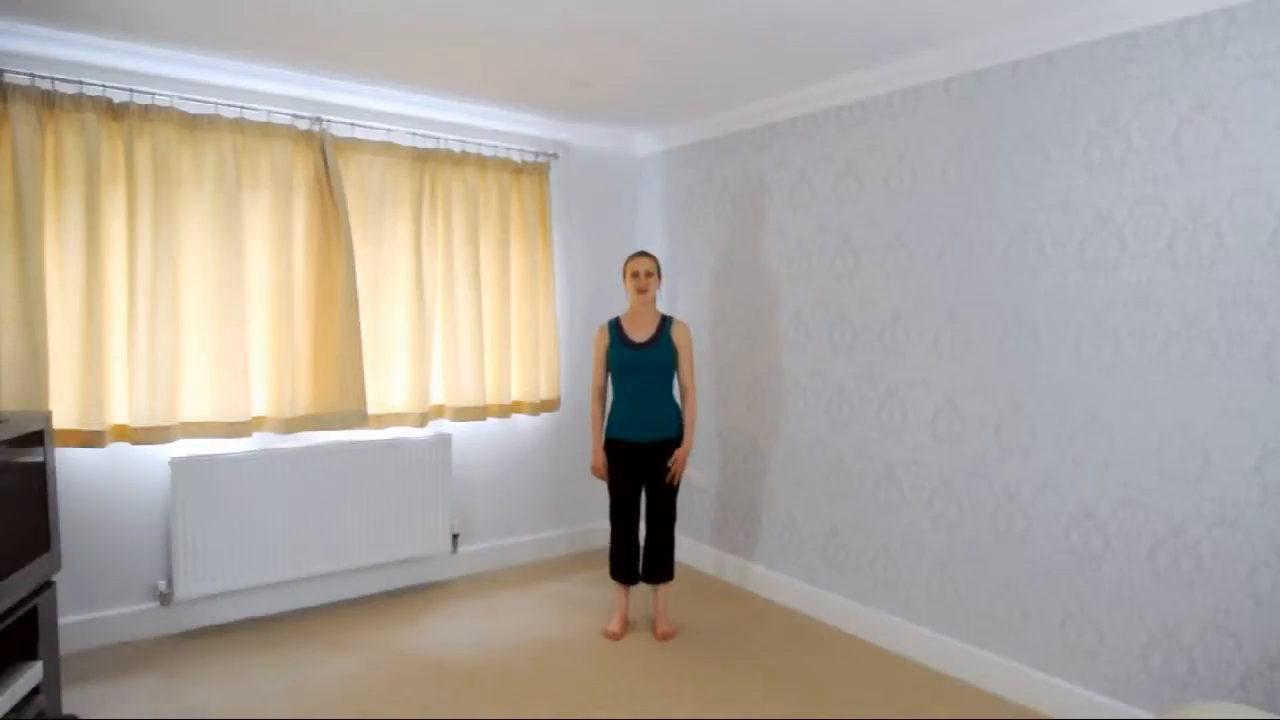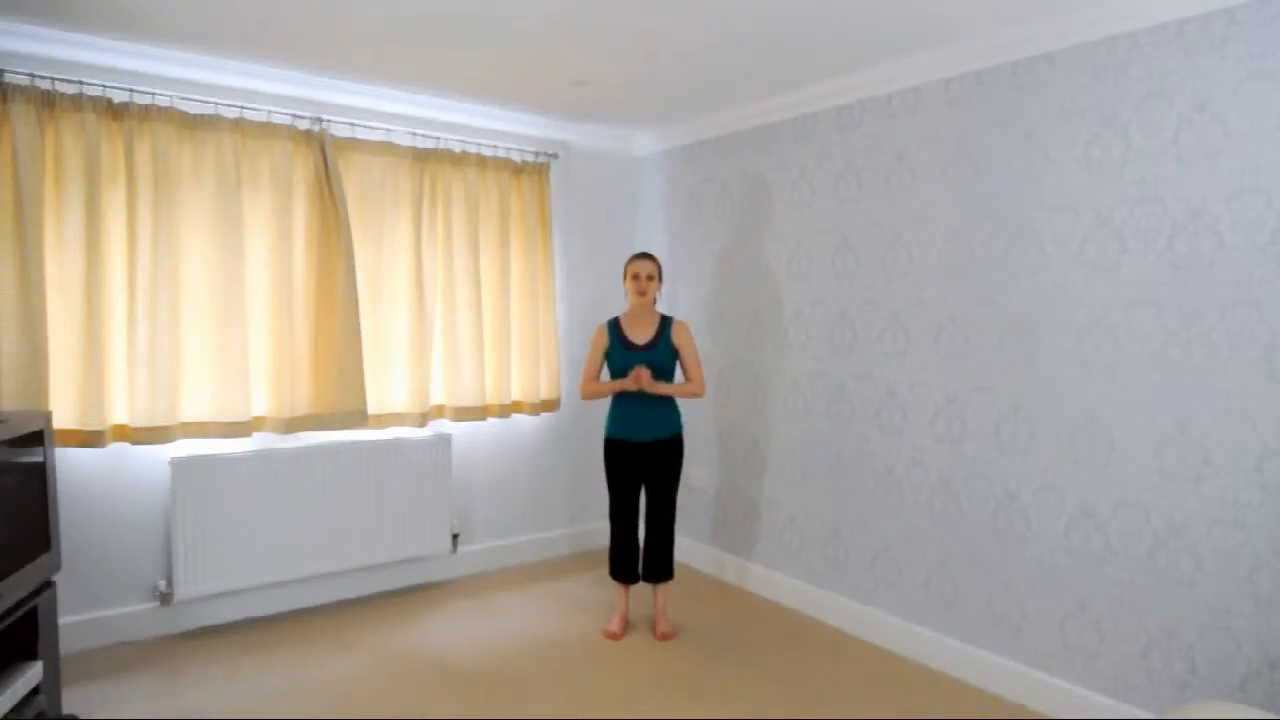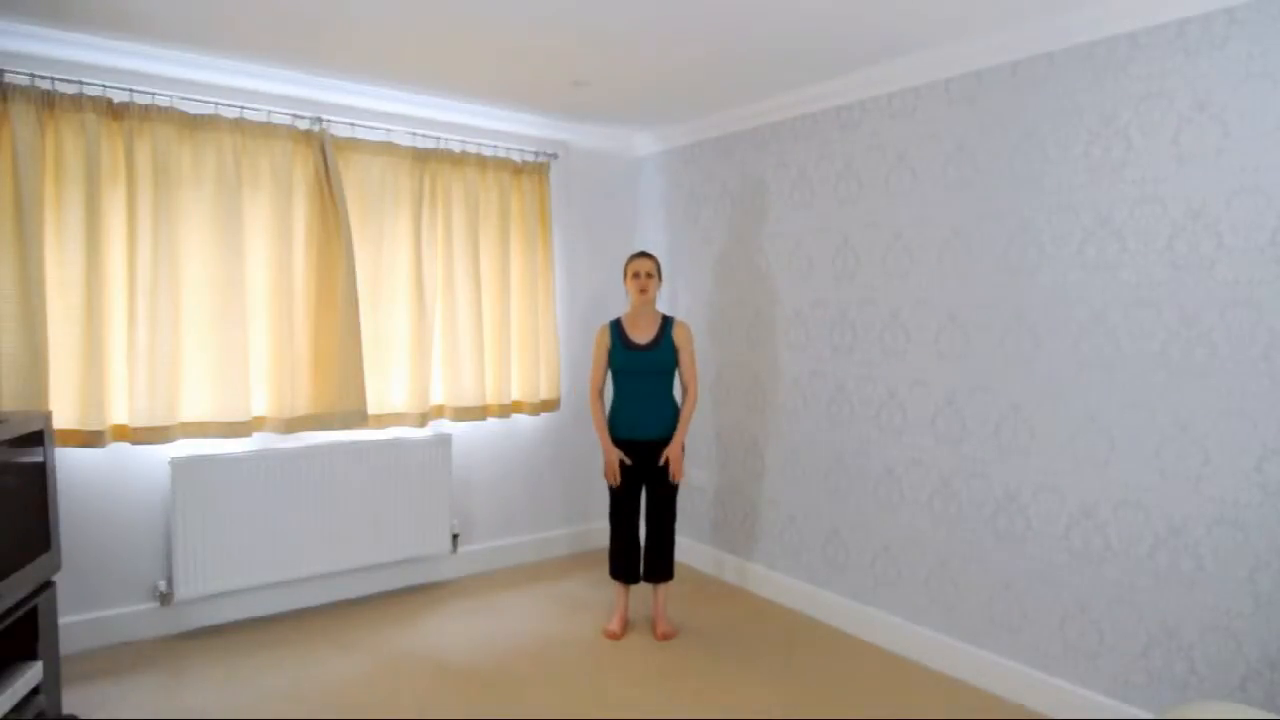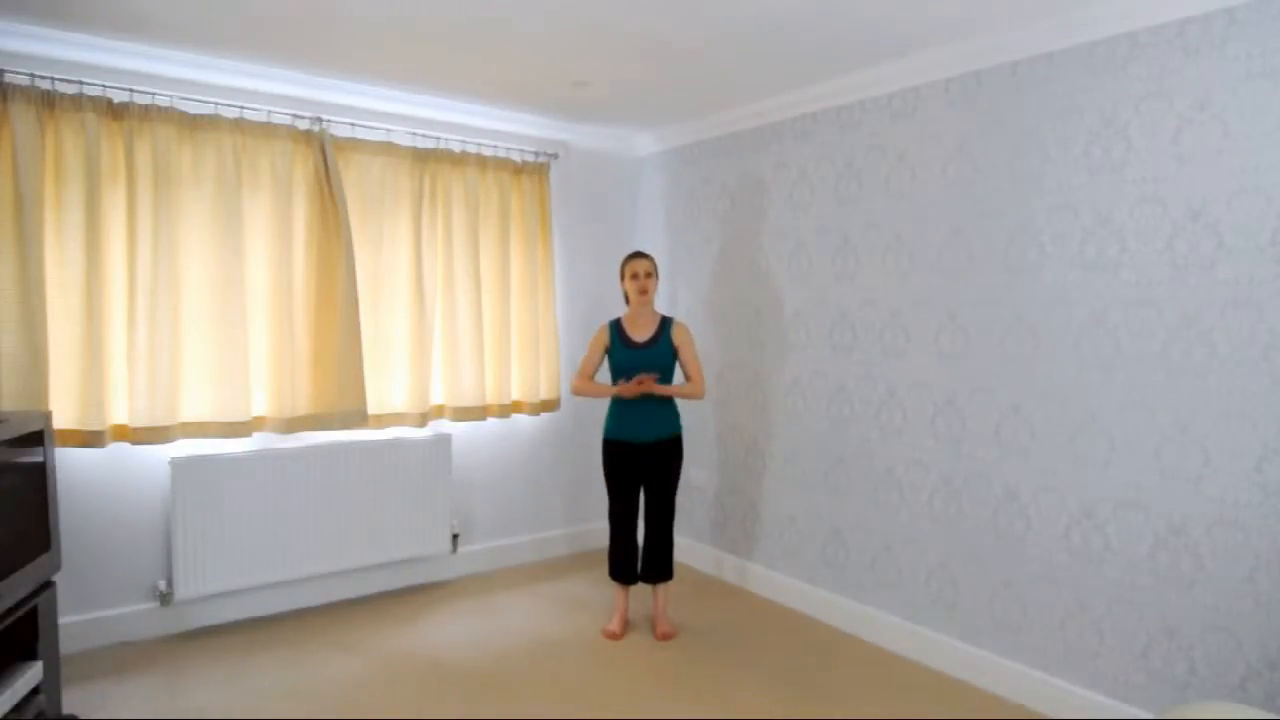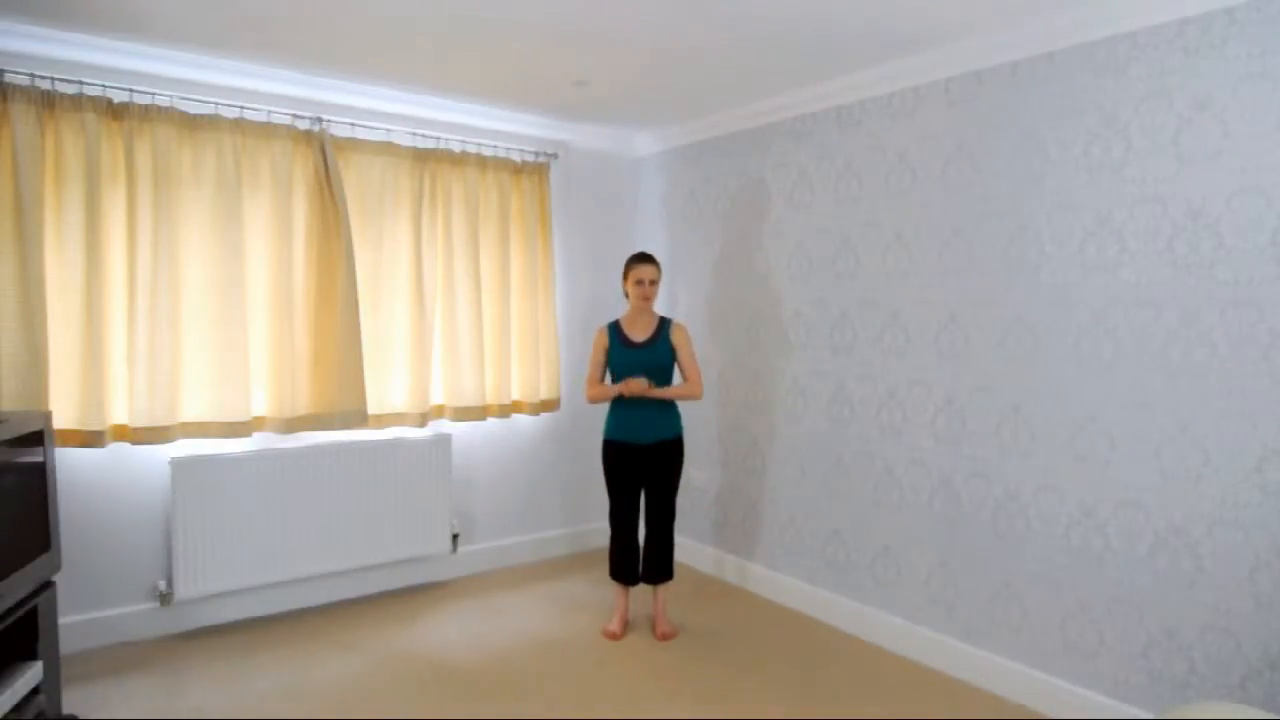
dt=1s
person 1, frame 1
left shoulder: (676, 330)
right shoulder: (607, 331)
left elbow: (688, 389)
right elbow: (598, 392)
left wrist: (686, 443)
right wrist: (597, 447)
left hip: (664, 441)
right hip: (621, 442)
left knee: (662, 521)
right knee: (622, 521)
left ankle: (660, 609)
right ankle: (620, 607)
person 1, frame 2
left shoulder: (676, 330)
right shoulder: (606, 331)
left elbow: (697, 386)
right elbow: (586, 389)
left wrist: (654, 384)
right wrist: (625, 382)
left hip: (665, 441)
right hip: (620, 441)
left knee: (661, 519)
right knee: (622, 520)
left ankle: (660, 609)
right ankle: (621, 608)
person 1, frame 3
left shoulder: (677, 330)
right shoulder: (608, 333)
left elbow: (690, 390)
right elbow: (595, 393)
left wrist: (677, 442)
right wrist: (606, 445)
left hip: (664, 442)
right hip: (622, 443)
left knee: (661, 520)
right knee: (622, 521)
left ankle: (660, 609)
right ankle: (620, 608)
person 1, frame 4
left shoulder: (676, 330)
right shoulder: (608, 332)
left elbow: (698, 387)
right elbow: (579, 384)
left wrist: (661, 388)
right wrist: (620, 389)
left hip: (664, 441)
right hip: (620, 441)
left knee: (661, 520)
right knee: (622, 520)
left ankle: (660, 609)
right ankle: (620, 609)
person 1, frame 5
left shoulder: (674, 331)
right shoulder: (606, 334)
left elbow: (695, 388)
right elbow: (591, 392)
left wrist: (652, 389)
right wrist: (622, 387)
left hip: (664, 442)
right hip: (619, 443)
left knee: (661, 520)
right knee: (622, 521)
left ankle: (660, 610)
right ankle: (620, 609)
